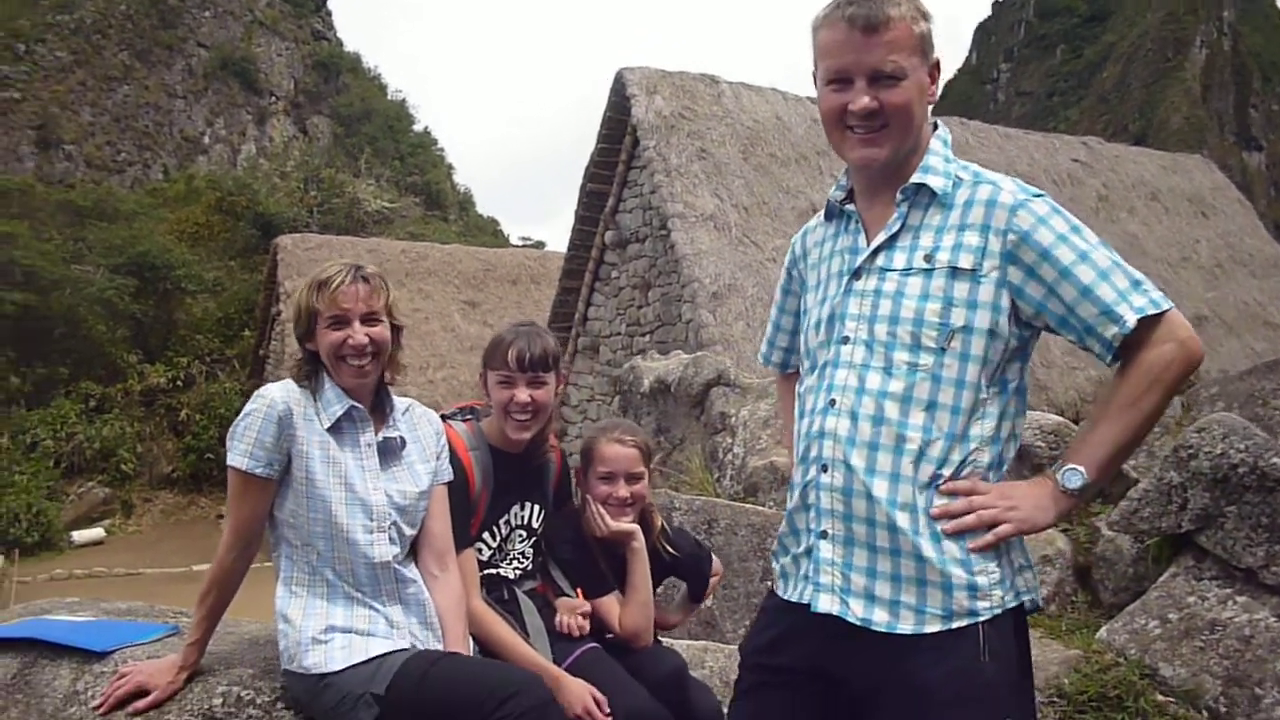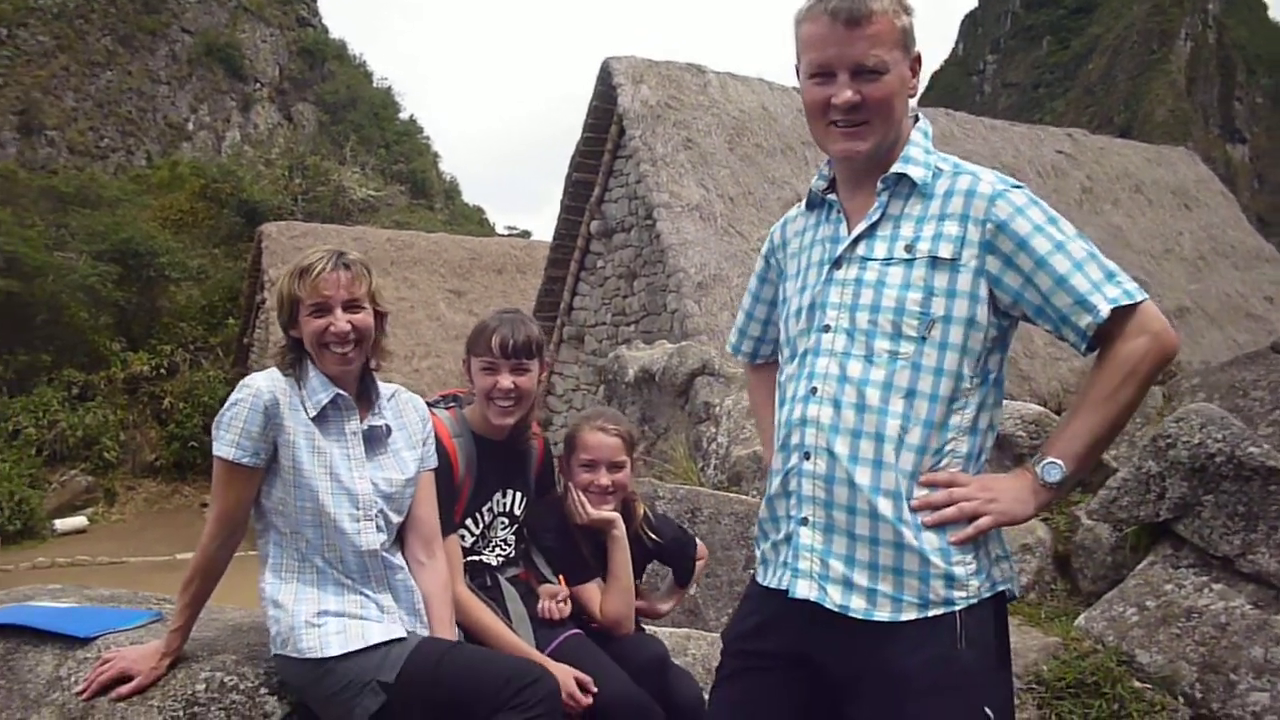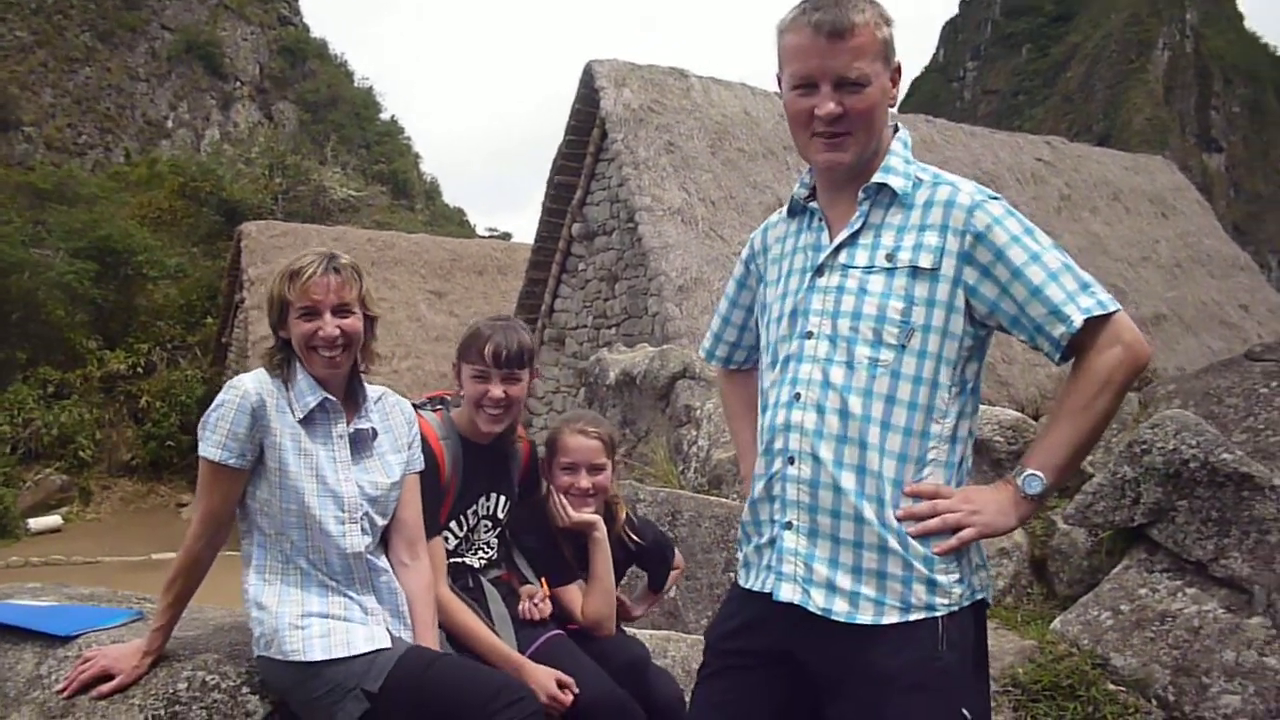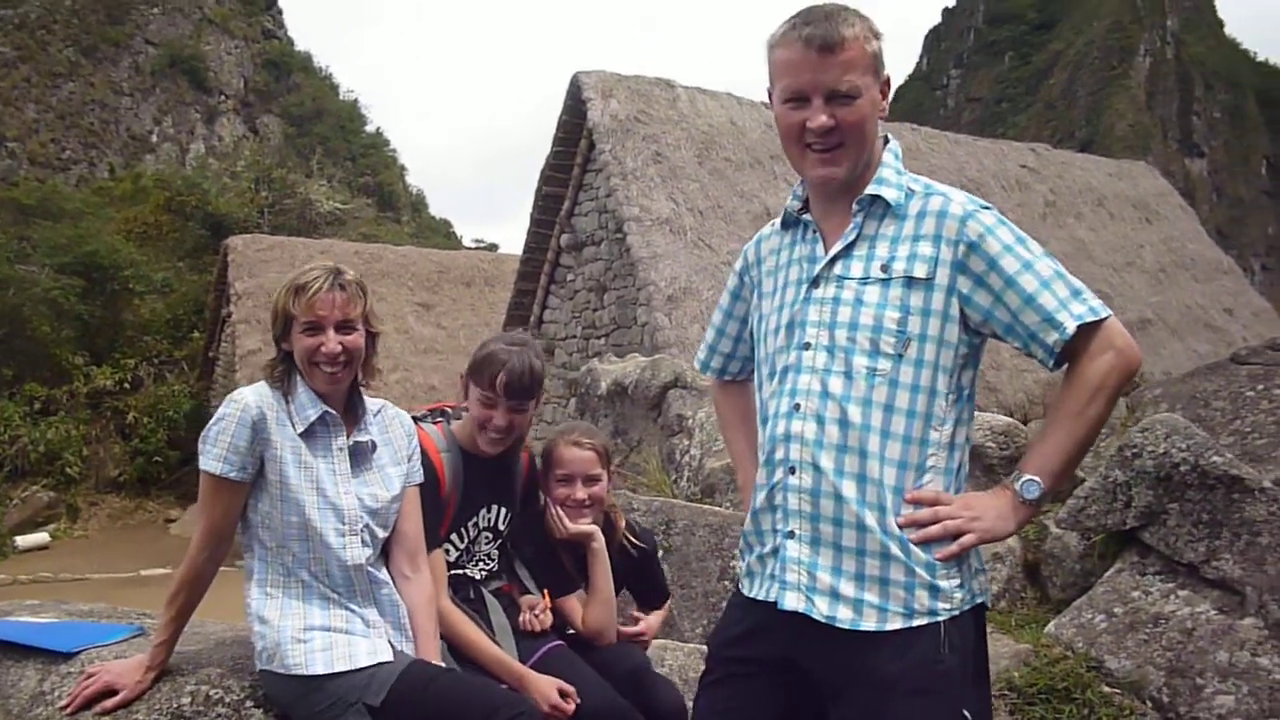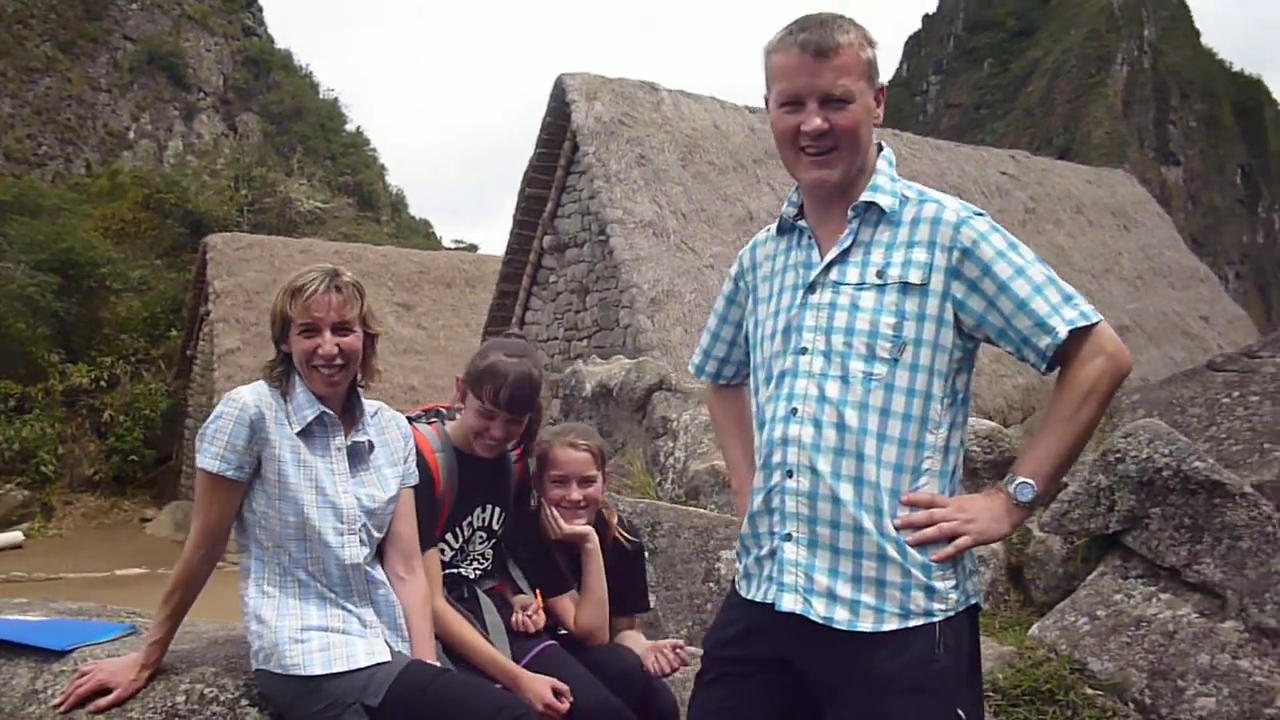
dt=0.2s
person 1, frame 1
left shoulder: (1003, 213)
right shoulder: (811, 243)
left elbow: (1168, 343)
left wrist: (1059, 487)
left hip: (945, 617)
right hip: (801, 600)
person 1, frame 2
left shoulder: (982, 205)
right shoulder: (790, 234)
left elbow: (1143, 337)
left wrist: (1039, 479)
left hip: (924, 603)
right hip: (782, 588)
person 1, frame 3
left shoulder: (961, 215)
right shoulder: (770, 241)
left elbow: (1117, 347)
left wrist: (1018, 492)
left hip: (904, 607)
right hip: (764, 590)
person 1, frame 4
left shoulder: (954, 225)
right shoulder: (764, 253)
left elbow: (1108, 353)
left wrist: (1016, 498)
left hip: (904, 613)
right hip: (766, 598)
person 1, frame 5
left shoulder: (947, 231)
right shoulder: (758, 259)
left elbow: (1099, 356)
left wrist: (1010, 500)
left hip: (899, 613)
right hip: (762, 600)
person 2, frame 1
left shoulder: (424, 426)
right shoulder: (279, 409)
left elbow: (440, 565)
right elbow: (237, 549)
left wrist: (459, 669)
right wrist: (185, 661)
left hip: (419, 648)
right hip: (335, 658)
person 2, frame 2
left shoulder: (410, 413)
right shoulder: (264, 398)
left elbow: (426, 551)
right elbow: (222, 536)
left wrist: (447, 659)
right wrist: (169, 647)
left hip: (406, 632)
right hip: (325, 644)
person 2, frame 3
left shoulder: (396, 415)
right shoulder: (252, 399)
left elbow: (411, 554)
right elbow: (206, 536)
left wrist: (429, 660)
right wrist: (150, 646)
left hip: (390, 635)
right hip: (309, 647)
person 2, frame 4
left shoulder: (396, 429)
right shoulder: (252, 412)
left elbow: (411, 567)
right elbow: (208, 549)
left wrist: (432, 674)
right wrist: (153, 661)
left hip: (392, 648)
right hip: (311, 658)
person 2, frame 5
left shoulder: (392, 430)
right shoulder: (250, 412)
left elbow: (406, 567)
right elbow: (203, 548)
left wrist: (427, 672)
right wrist: (147, 660)
left hip: (388, 649)
right hip: (308, 660)
person 3, frame 1
left shoulder: (552, 458)
right shoulder: (455, 459)
right elbow: (466, 604)
right wrist: (556, 681)
left hip: (538, 620)
right hip: (478, 636)
person 3, frame 2
left shoulder: (535, 445)
right shoulder: (441, 445)
right elbow: (450, 589)
right wrist: (540, 665)
left hip: (521, 606)
right hip: (462, 620)
person 3, frame 3
left shoulder: (520, 450)
right shoulder: (427, 448)
right elbow: (434, 591)
left wrist: (529, 589)
right wrist: (521, 668)
left hip: (503, 607)
right hip: (443, 622)
person 3, frame 4
left shoulder: (520, 462)
right shoulder: (426, 462)
right elbow: (434, 604)
right wrist: (523, 679)
left hip: (503, 618)
right hip: (444, 633)
person 3, frame 5
left shoulder: (512, 463)
right shoulder: (420, 462)
right elbow: (429, 603)
left wrist: (520, 600)
right wrist: (517, 678)
left hip: (496, 620)
right hip: (438, 632)
person 4, frame 1
left shoulder: (664, 537)
right shoulder: (566, 534)
left elbow: (714, 570)
right elbow: (635, 634)
left wrist: (676, 615)
right wrist: (634, 544)
left hip: (638, 662)
right knee: (666, 669)
person 4, frame 2
left shoulder: (647, 524)
right shoulder: (548, 521)
left elbow: (699, 556)
right elbow: (616, 621)
left wrist: (664, 602)
right wrist: (615, 531)
left hip: (619, 648)
right knee: (648, 655)
person 4, frame 3
left shoulder: (630, 528)
left elbow: (675, 564)
right elbow: (599, 623)
left wrist: (637, 605)
right wrist: (596, 533)
left hip: (601, 651)
right knee: (629, 656)
person 4, frame 4
left shoulder: (631, 538)
right shoulder: (531, 534)
left elbow: (657, 608)
right elbow: (599, 632)
left wrist: (649, 625)
right wrist: (595, 544)
left hip: (602, 661)
right knee: (628, 665)
person 4, frame 5
left shoulder: (622, 537)
right shoulder: (525, 533)
left elbow: (622, 629)
right elbow: (591, 633)
left wrist: (646, 651)
right wrist: (588, 545)
left hip: (593, 662)
right knee: (620, 666)
